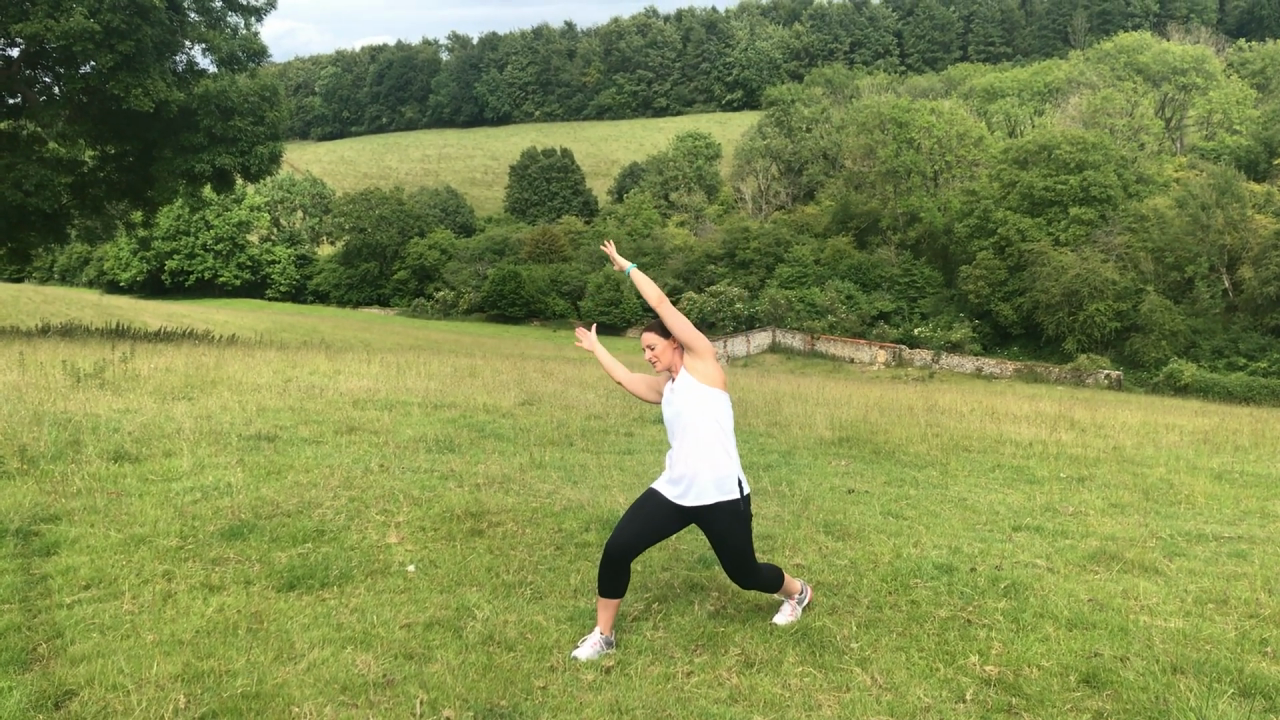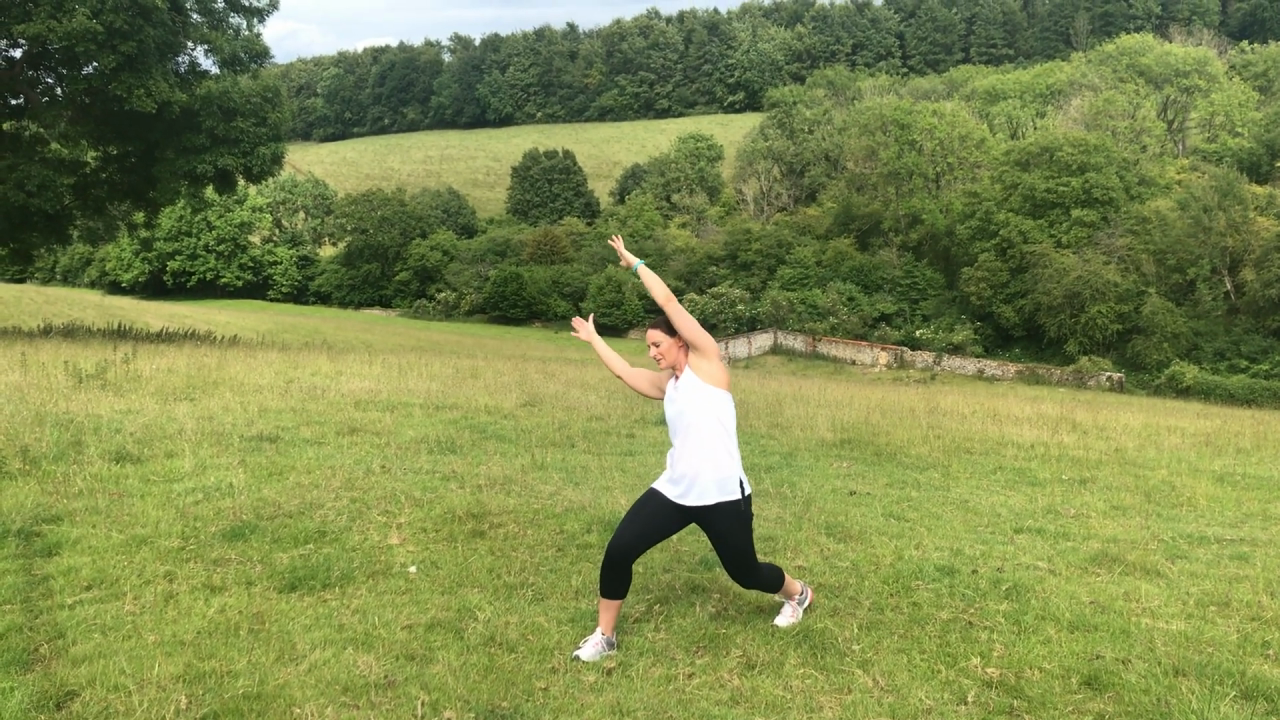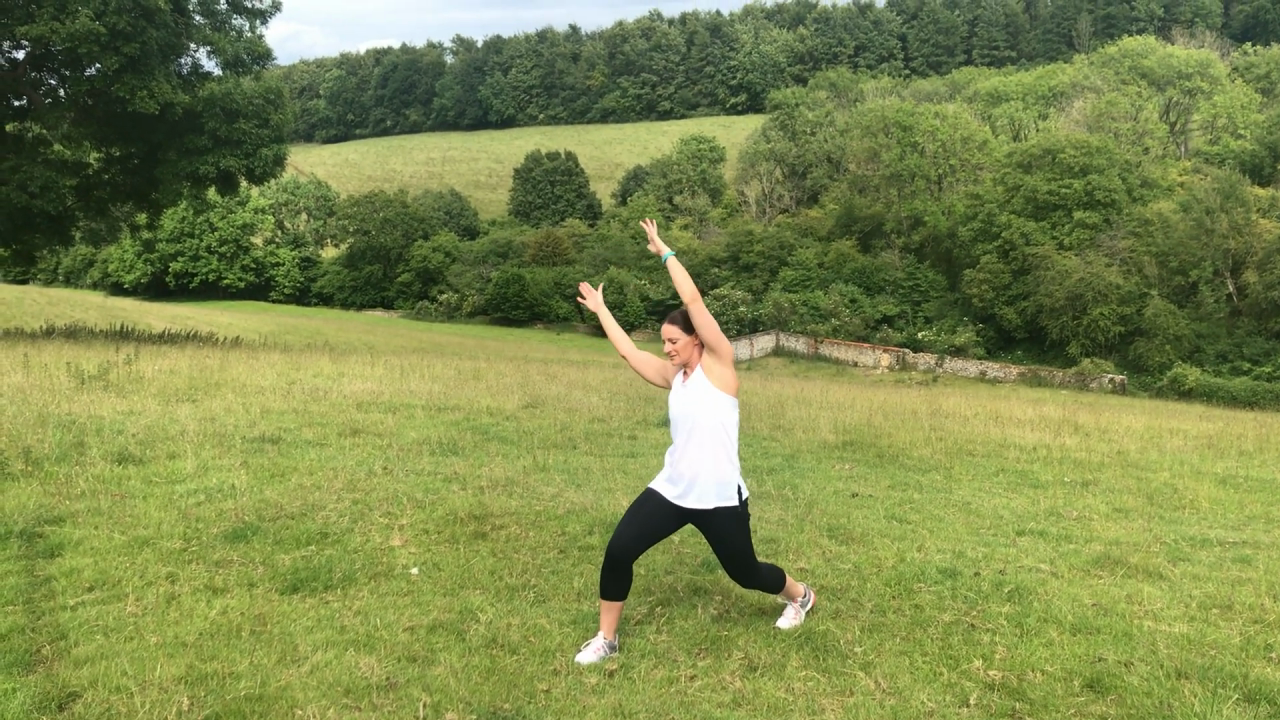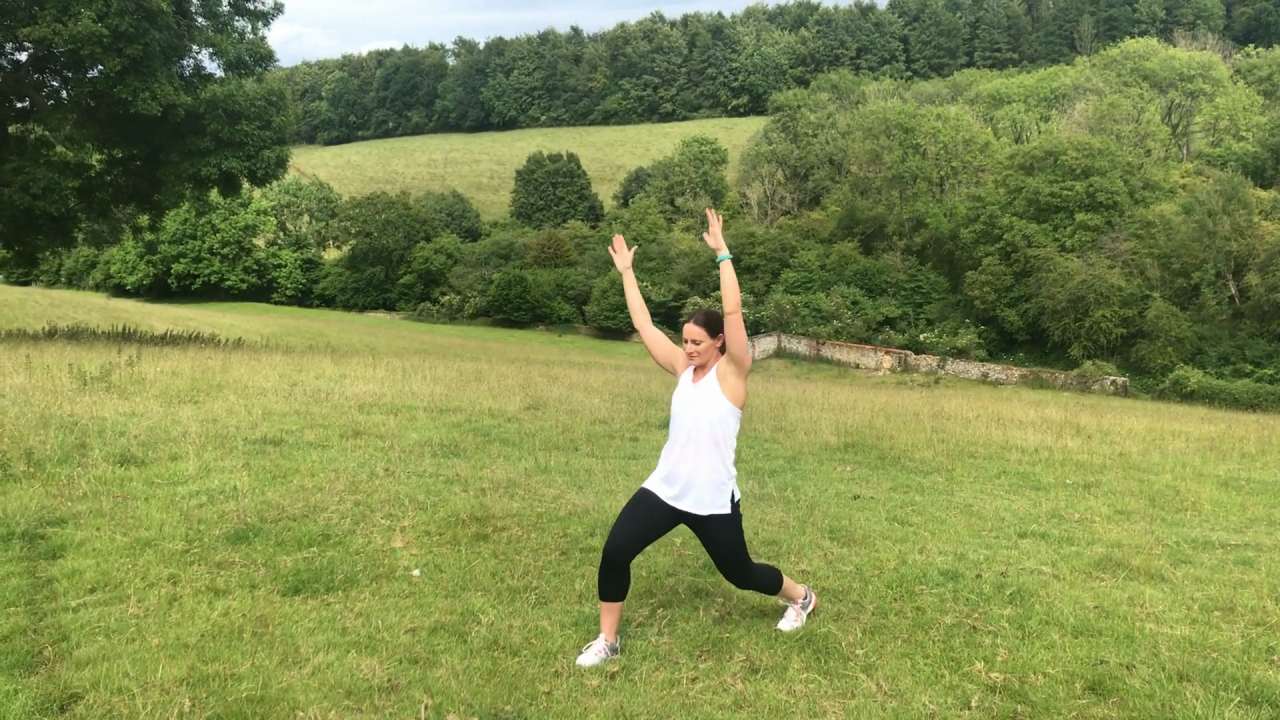
dt=0.2s
person 1, frame 1
left shoulder: (701, 360)
right shoulder: (663, 386)
left elbow: (661, 303)
right elbow: (622, 375)
left wrist: (626, 266)
right wrist: (593, 345)
left hip: (721, 494)
right hip: (675, 490)
left knee: (744, 573)
right knee: (616, 550)
left ankle: (797, 591)
right ankle: (602, 634)
person 1, frame 2
left shoulder: (706, 361)
right shoulder: (666, 383)
left elbow: (669, 302)
right elbow: (623, 369)
left wrist: (634, 262)
right wrist: (592, 337)
left hip: (722, 494)
right hip: (675, 490)
left knee: (746, 573)
right knee: (618, 551)
left ankle: (798, 593)
right ankle: (604, 636)
person 1, frame 3
left shoulder: (718, 364)
right shoulder: (674, 376)
left elbow: (693, 301)
right elbow: (629, 351)
left wrist: (664, 251)
right wrist: (600, 309)
left hip: (719, 497)
right hip: (672, 490)
left knee: (745, 573)
right knee: (618, 552)
left ankle: (800, 595)
right ankle: (606, 638)
person 1, frame 4
left shoulder: (732, 371)
right shoulder: (684, 368)
left elbow: (732, 311)
right elbow: (644, 326)
left wrist: (721, 251)
right wrist: (626, 271)
left hip: (712, 501)
right hip: (664, 489)
left knee: (740, 574)
right knee: (614, 552)
left ankle: (800, 597)
right ankle: (607, 640)
